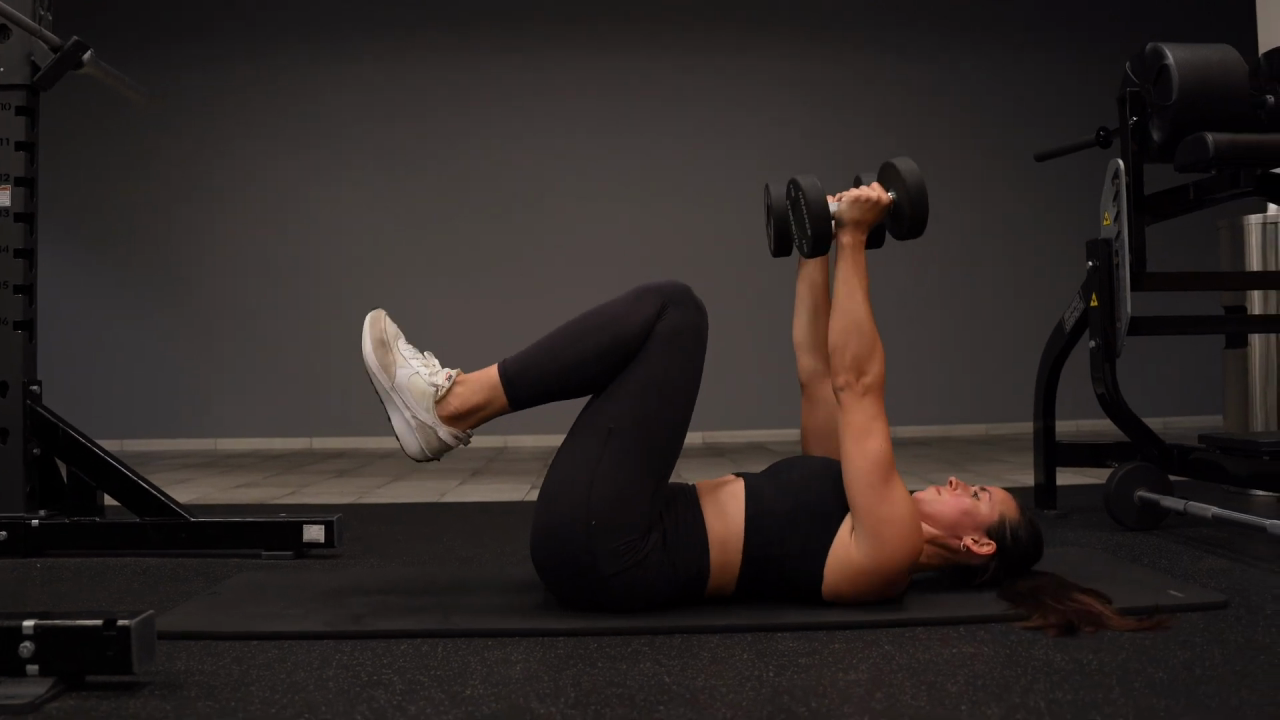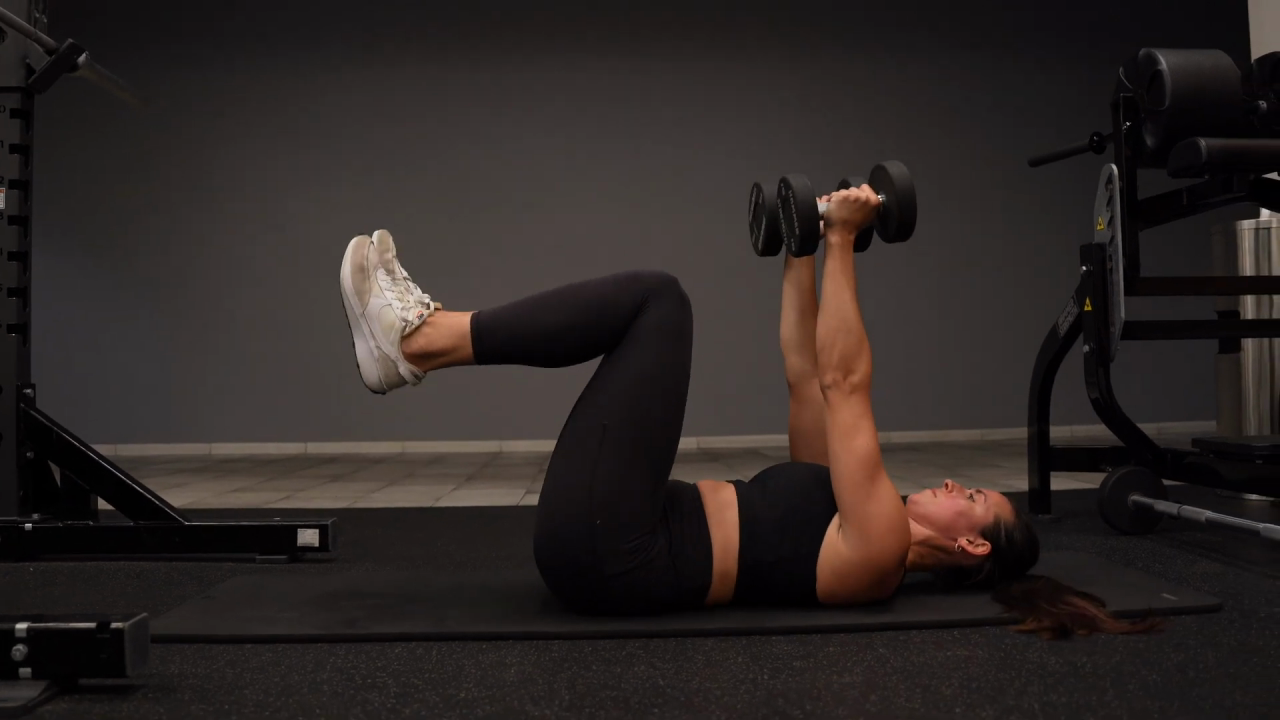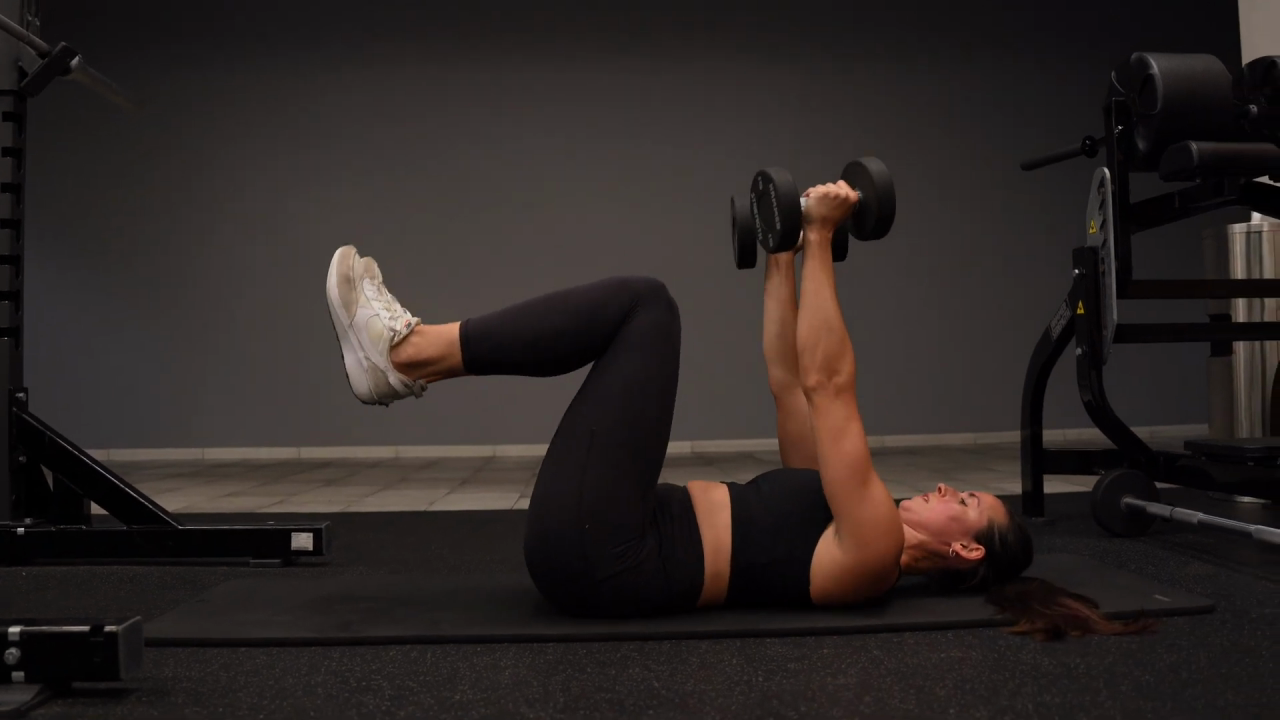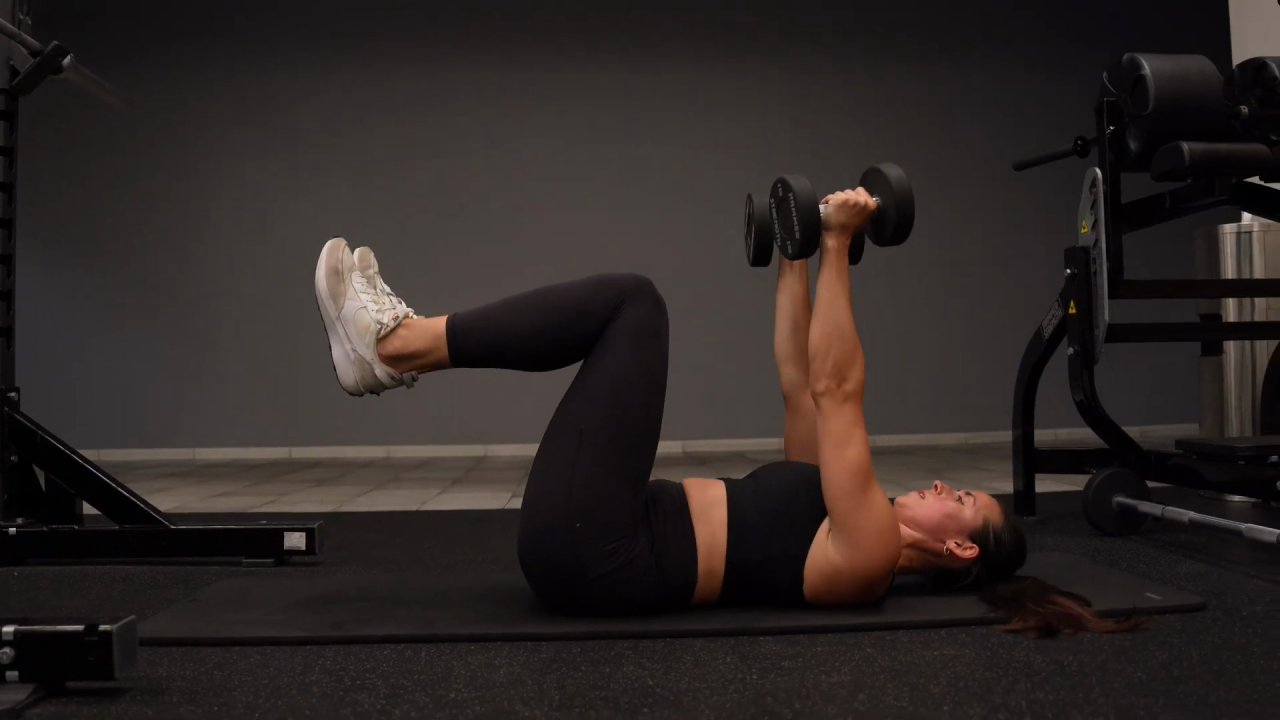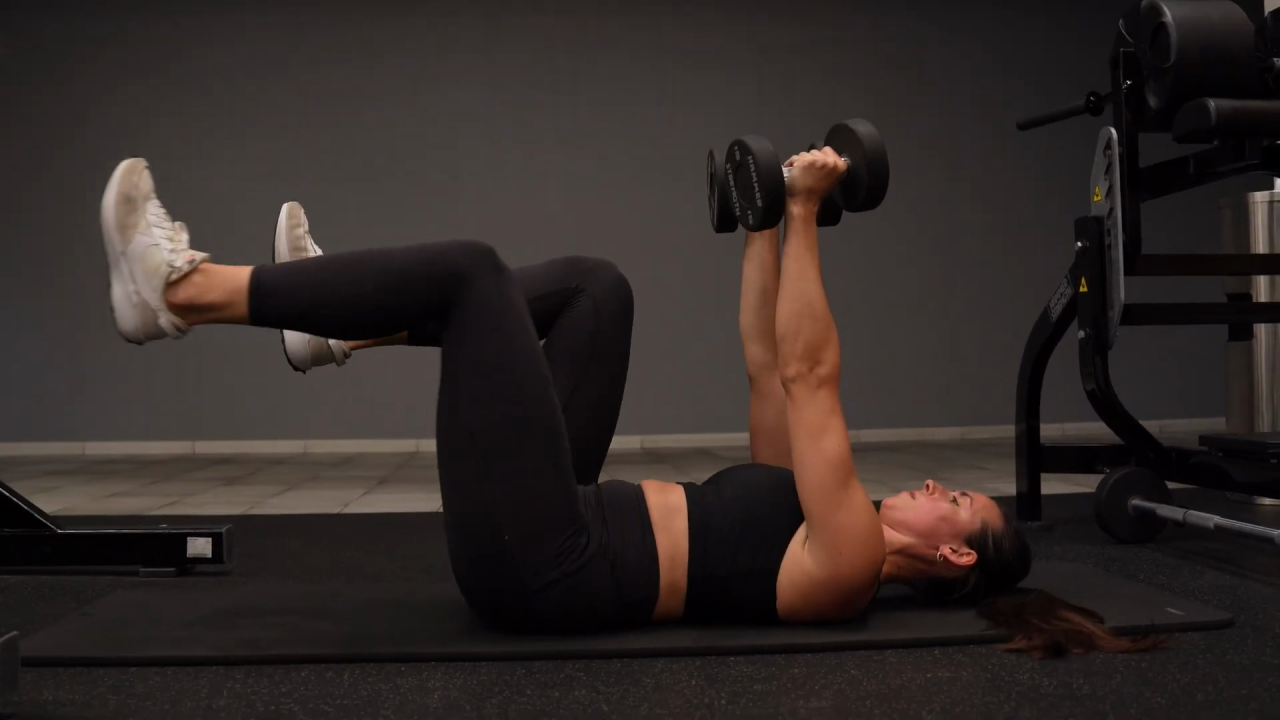
dt=0.4s
person 1, frame 1
left shoulder: (890, 549)
right shoulder: (857, 521)
left elbow: (858, 386)
right elbow: (818, 374)
left wrist: (853, 242)
right wrist: (815, 249)
left hip: (601, 551)
right hip: (599, 541)
left knee: (673, 310)
right knee: (661, 322)
left ankle: (451, 408)
right ankle: (450, 397)
person 1, frame 2
left shoulder: (879, 550)
right shoulder: (847, 520)
left elbow: (845, 385)
right elbow: (806, 379)
left wrist: (842, 242)
right wrist: (800, 252)
left hip: (606, 554)
right hip: (605, 541)
left knee: (657, 297)
right knee: (648, 314)
left ankle: (417, 342)
right ankle: (422, 339)
person 1, frame 3
left shoulder: (873, 554)
right shoulder: (843, 524)
left elbow: (827, 386)
right elbow: (788, 381)
left wrist: (820, 240)
right wrist: (781, 254)
left hip: (597, 557)
right hip: (596, 543)
left knee: (645, 306)
right knee: (635, 317)
left ankle: (408, 350)
right ankle: (412, 357)
person 1, frame 4
left shoulder: (868, 555)
right shoulder: (841, 520)
left elbow: (839, 390)
right elbow: (796, 383)
left wrist: (836, 248)
right wrist: (796, 257)
left hip: (589, 556)
right hip: (590, 545)
left knee: (632, 300)
right knee: (628, 314)
left ankle: (396, 343)
right ankle: (405, 342)
person 1, frame 5
left shoulder: (850, 563)
right shoulder: (822, 523)
left elbow: (810, 376)
right elbow: (766, 362)
left wrist: (806, 215)
right wrist: (767, 223)
left hip: (542, 570)
right hip: (559, 538)
left knee: (475, 268)
right knee: (593, 284)
left ankle: (182, 291)
right ankle: (351, 320)
